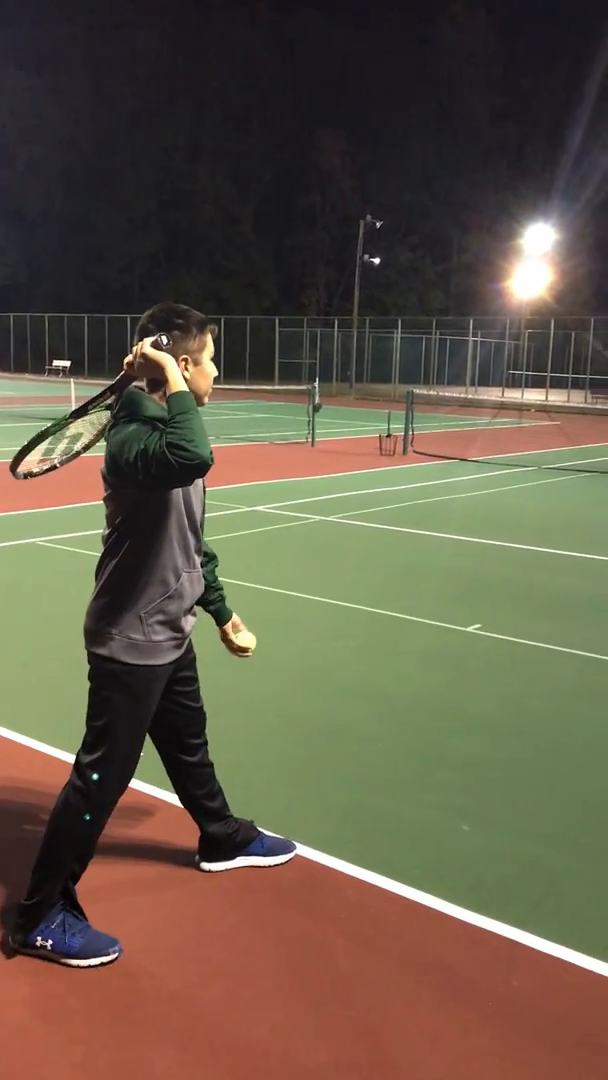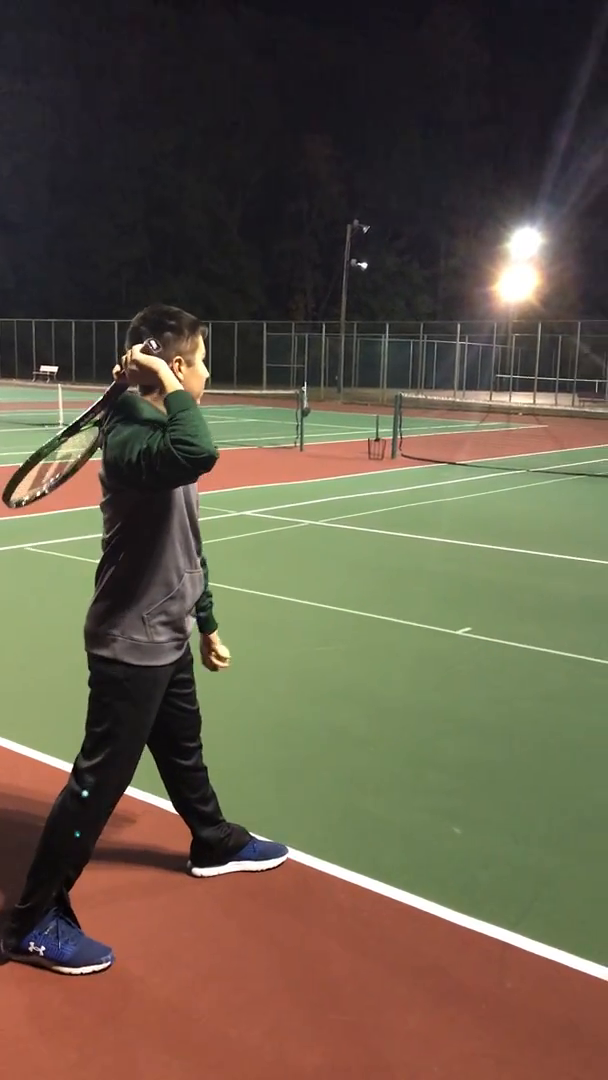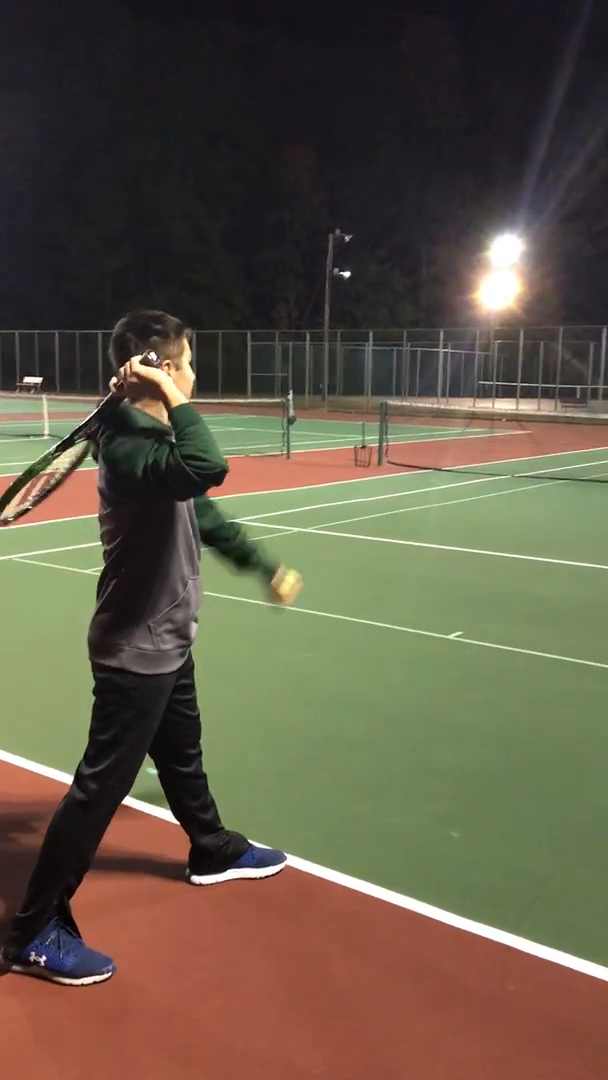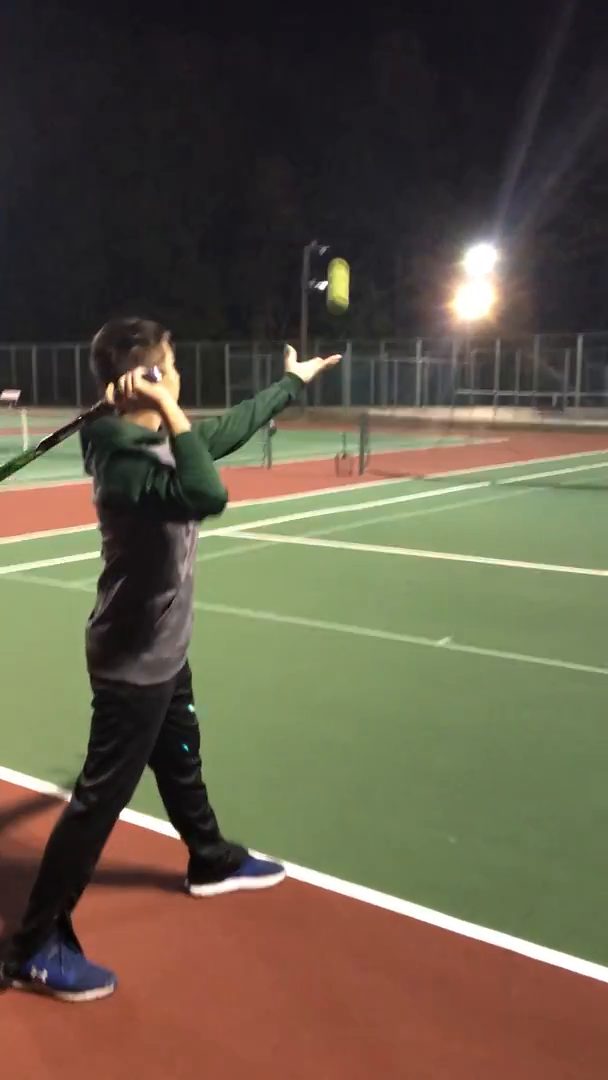
dt=0.2s
person 1, frame 1
left shoulder: (169, 432)
right shoulder: (133, 436)
right elbow: (193, 458)
left wrist: (221, 610)
right wrist: (171, 384)
left hip: (170, 632)
right hip: (129, 640)
left knee: (189, 743)
right knee: (101, 775)
left ankle: (223, 839)
right ankle: (42, 915)
person 1, frame 2
left shoulder: (163, 432)
right shoulder: (130, 439)
right elbow: (200, 453)
left wrist: (207, 624)
right wrist: (167, 386)
left hip: (167, 636)
right hip: (130, 643)
left knee: (184, 747)
right knee: (101, 778)
left ankle: (215, 843)
person 1, frame 3
left shoulder: (158, 439)
right shoulder: (129, 449)
left elbow: (204, 519)
right elbow: (209, 468)
left wrist: (263, 566)
right wrist: (171, 396)
left hip: (166, 640)
right hip: (134, 649)
left knee: (182, 753)
right knee: (101, 786)
left ankle: (213, 851)
person 1, frame 4
left shoulder: (153, 441)
right shoulder: (124, 464)
left elbow: (229, 427)
right elbow: (206, 497)
left wrist: (289, 381)
right wrist: (170, 410)
left hip: (161, 648)
right hip: (132, 658)
left knee: (180, 759)
right knee: (102, 794)
left ankle: (211, 859)
